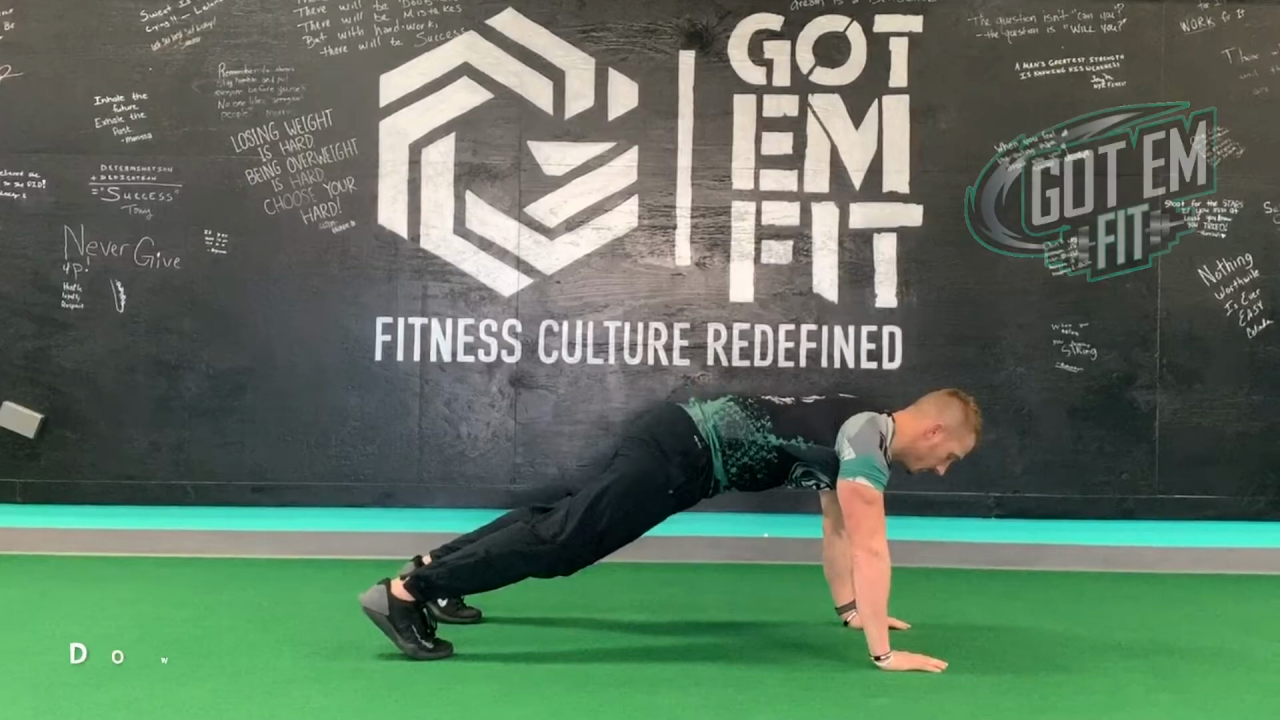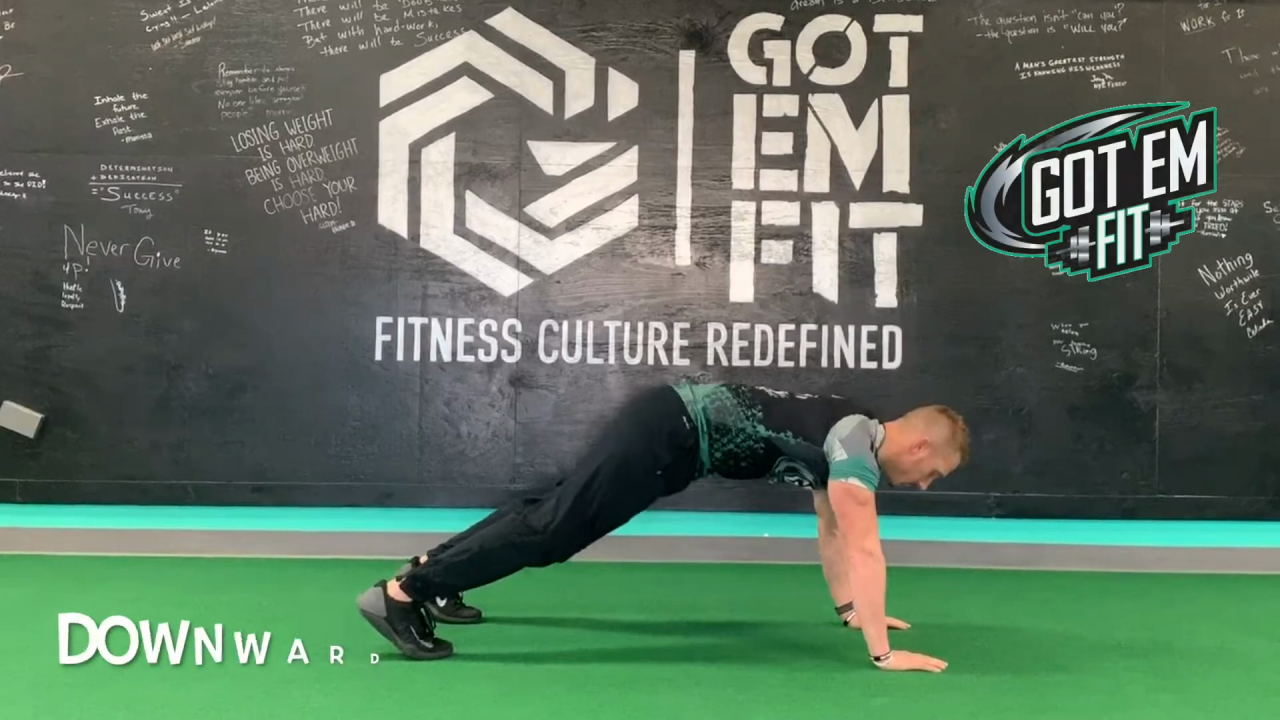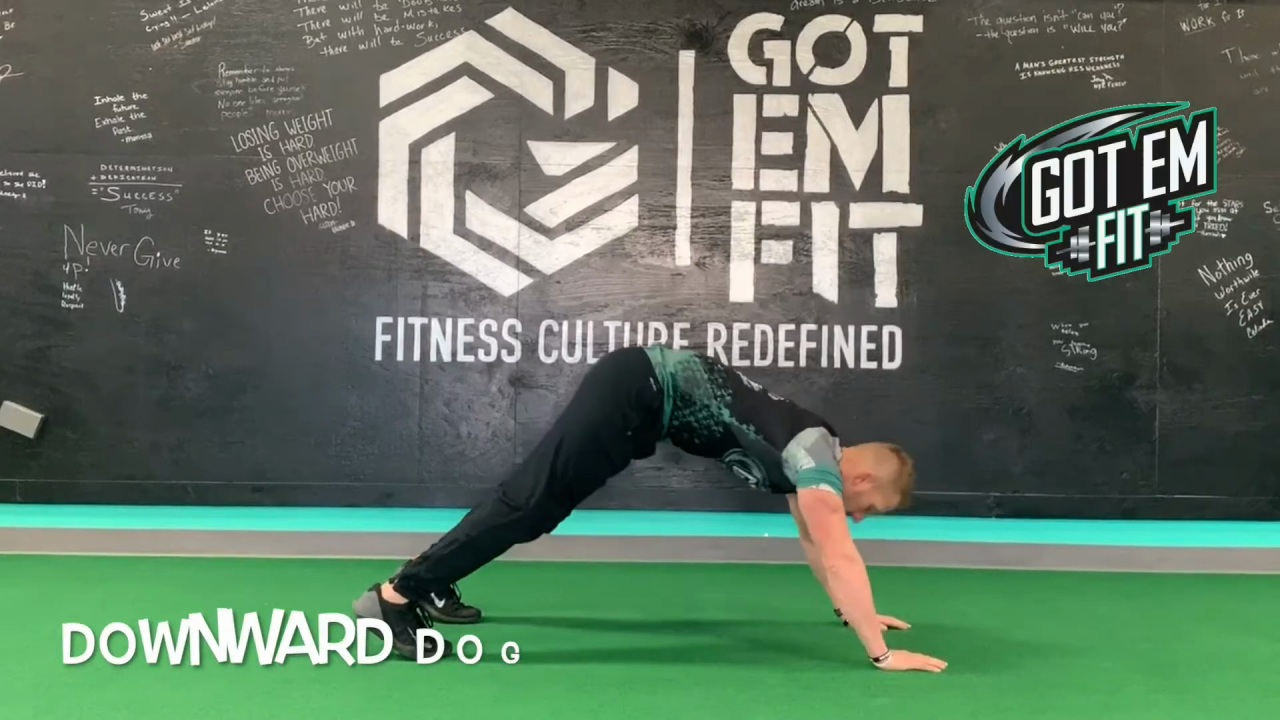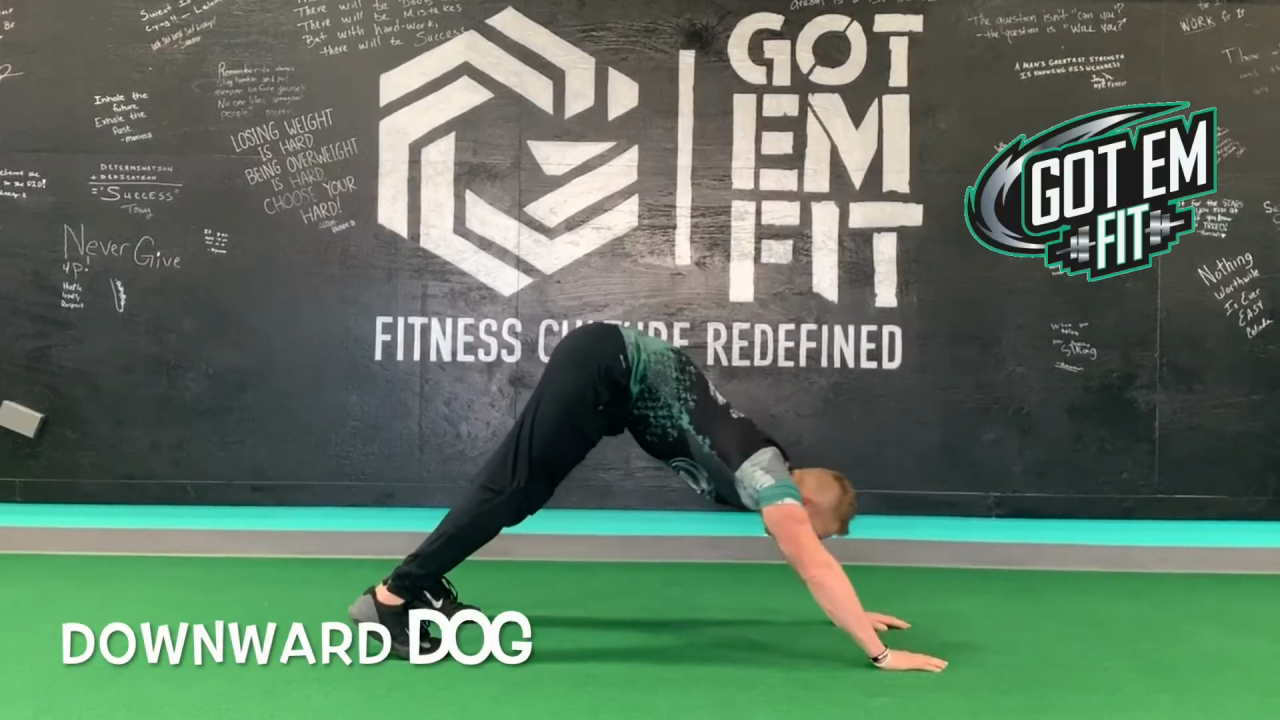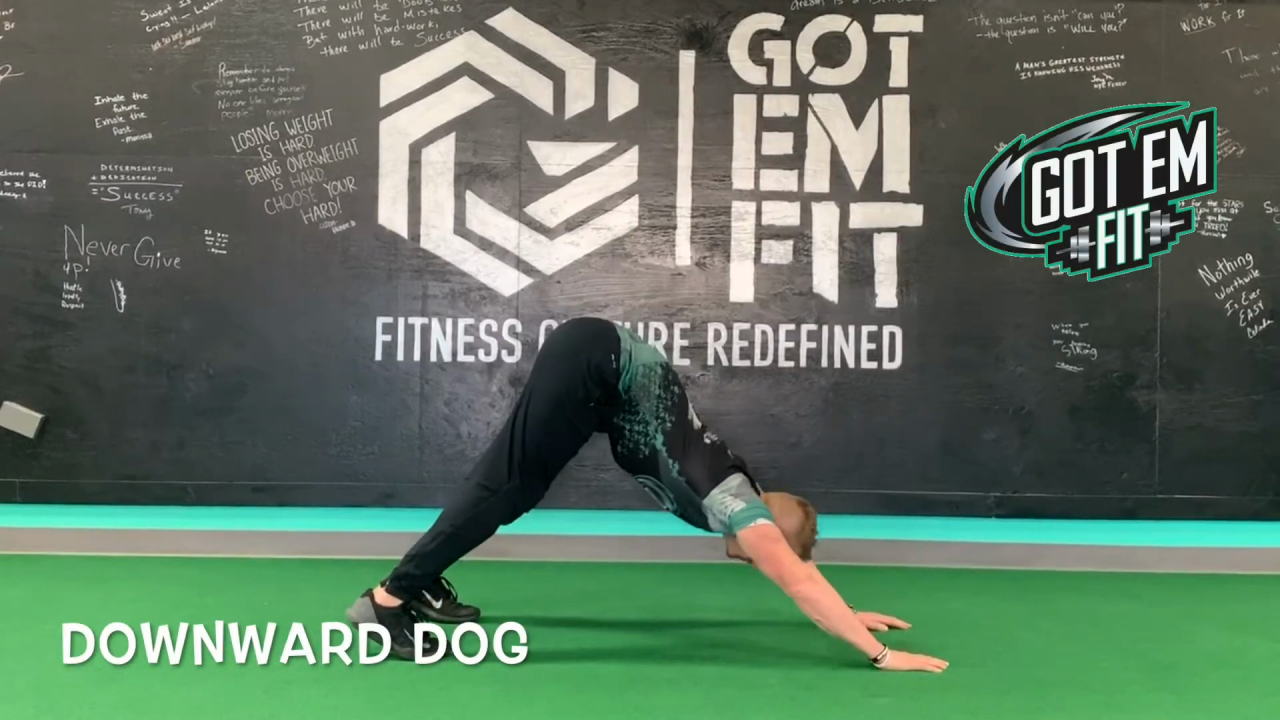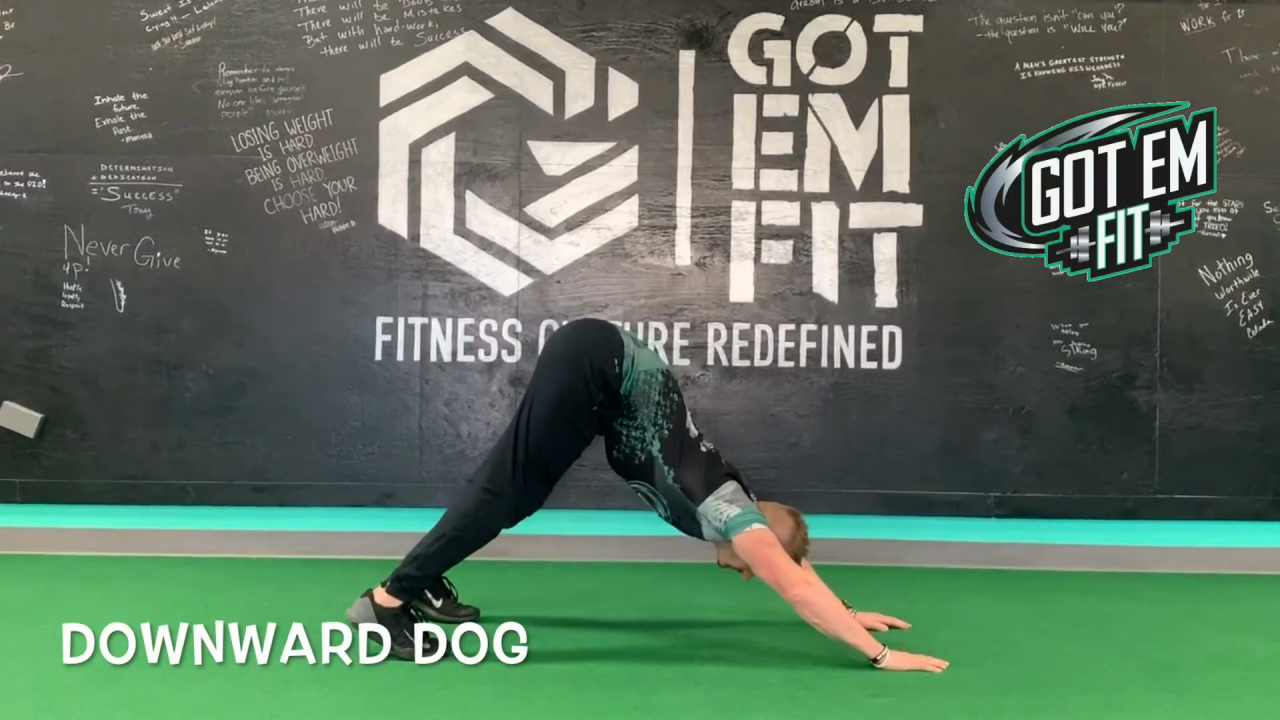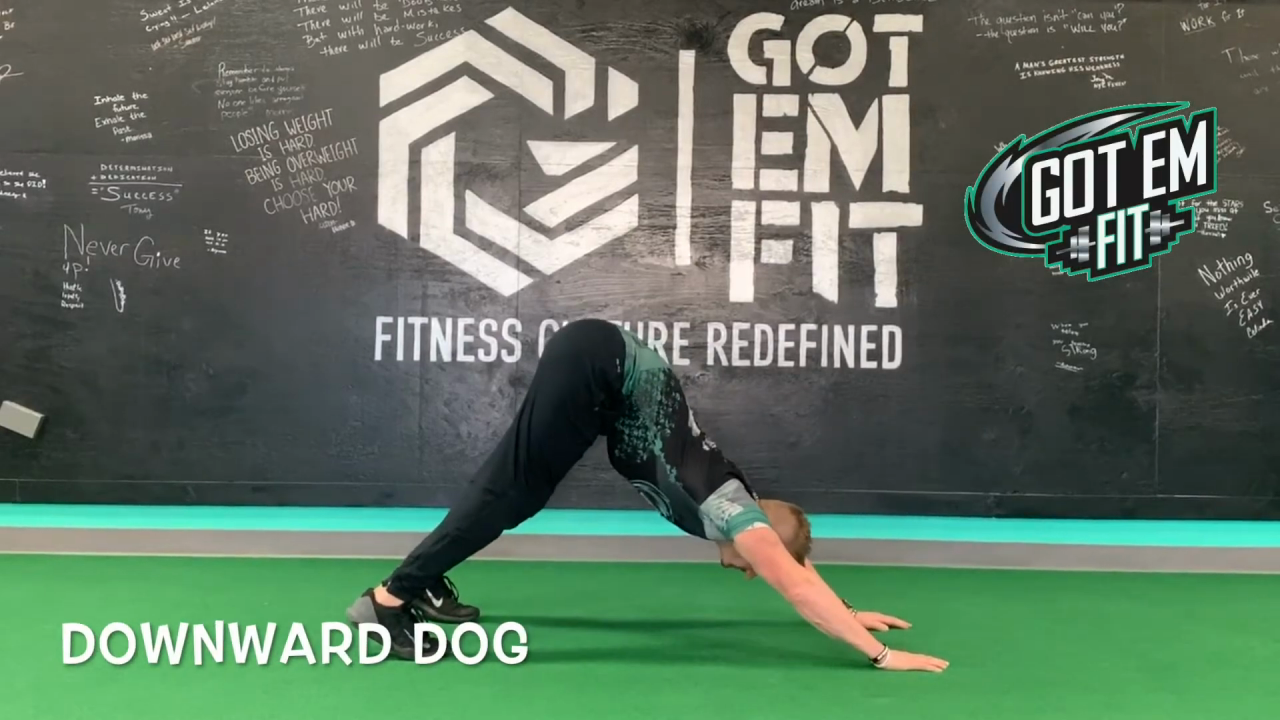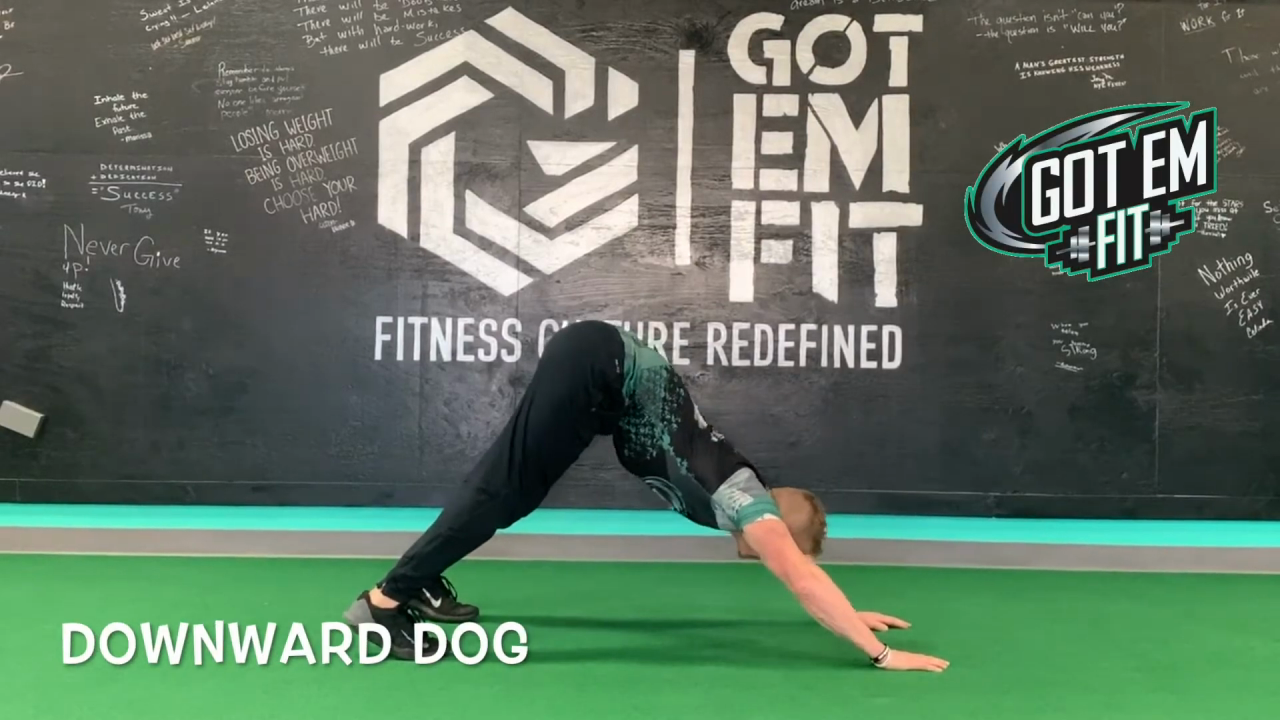
dt=0.3s
person 1, frame 1
left shoulder: (857, 431)
right shoulder: (869, 439)
left elbow: (837, 530)
right elbow: (869, 549)
left wrist: (849, 607)
right wrist: (882, 651)
left hip: (680, 441)
right hip: (679, 453)
left knee: (563, 519)
right knee: (561, 541)
left ankle: (434, 567)
right ankle: (404, 591)
person 1, frame 2
left shoulder: (847, 437)
right shoulder: (858, 442)
left elbow: (831, 530)
right elbow: (863, 549)
left wrist: (849, 607)
right wrist: (882, 651)
left hip: (673, 425)
right hip: (669, 432)
left knee: (557, 508)
right knee: (554, 526)
left ankle: (431, 567)
right ankle: (401, 594)
person 1, frame 3
left shoulder: (812, 452)
right shoulder: (812, 457)
left elbow: (821, 546)
right elbow: (839, 555)
left wrist: (853, 609)
right wrist: (881, 653)
left hip: (641, 387)
right hip: (635, 389)
left knee: (537, 493)
right knee: (533, 501)
left ankle: (429, 583)
right ankle: (393, 596)
person 1, frame 4
left shoulder: (769, 470)
right shoulder: (762, 477)
left elbow: (811, 561)
right elbow: (816, 567)
left wrist: (852, 611)
right wrist: (880, 653)
left hip: (612, 362)
right hip: (605, 364)
left knee: (518, 482)
right knee: (515, 486)
left ankle: (424, 584)
right ankle: (388, 598)
person 1, frame 5
left shoulder: (733, 492)
right shoulder: (729, 502)
left elbow: (798, 570)
right elbow: (799, 583)
left wrist: (849, 612)
right wrist: (880, 654)
left hip: (599, 358)
right hip: (593, 360)
left knee: (510, 483)
right knee: (504, 486)
left ankle: (423, 586)
right ankle: (386, 599)
person 1, frame 6
left shoulder: (729, 500)
right shoulder: (724, 509)
left elbow: (793, 568)
right elbow: (795, 586)
left wrist: (849, 612)
right wrist: (879, 653)
left hip: (600, 359)
right hip: (593, 362)
left knee: (513, 486)
right knee: (508, 489)
left ankle: (424, 585)
right ankle: (387, 599)
person 1, frame 7
left shoulder: (731, 500)
right shoulder: (728, 508)
left elbow: (796, 568)
right elbow: (797, 587)
left wrist: (847, 612)
right wrist: (880, 654)
left hip: (600, 360)
right hip: (596, 362)
left knee: (515, 485)
right knee: (510, 490)
left ankle: (424, 583)
right ankle: (388, 599)
person 1, frame 8
left shoulder: (742, 490)
right shoulder: (739, 498)
left elbow: (802, 566)
right elbow: (802, 579)
left wrist: (850, 612)
right wrist: (881, 654)
left hip: (599, 360)
right hip: (596, 364)
left knee: (511, 484)
right knee: (504, 489)
left ankle: (422, 583)
right ankle: (384, 600)
